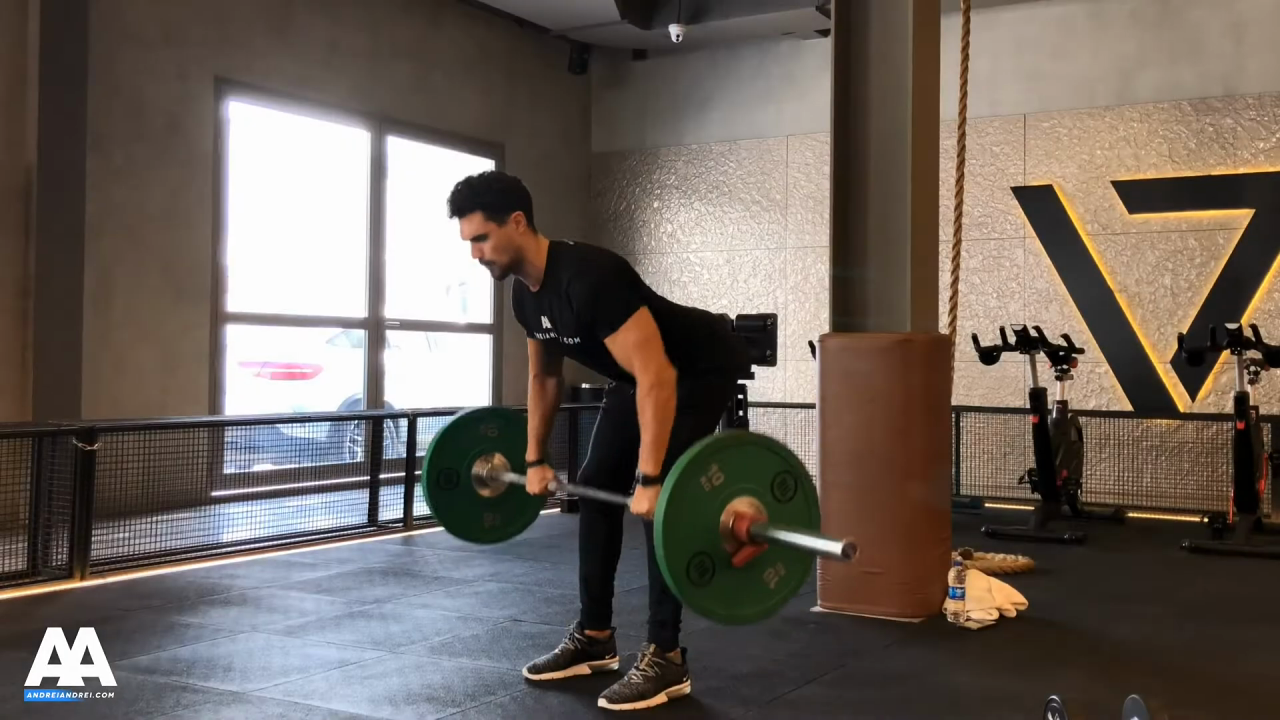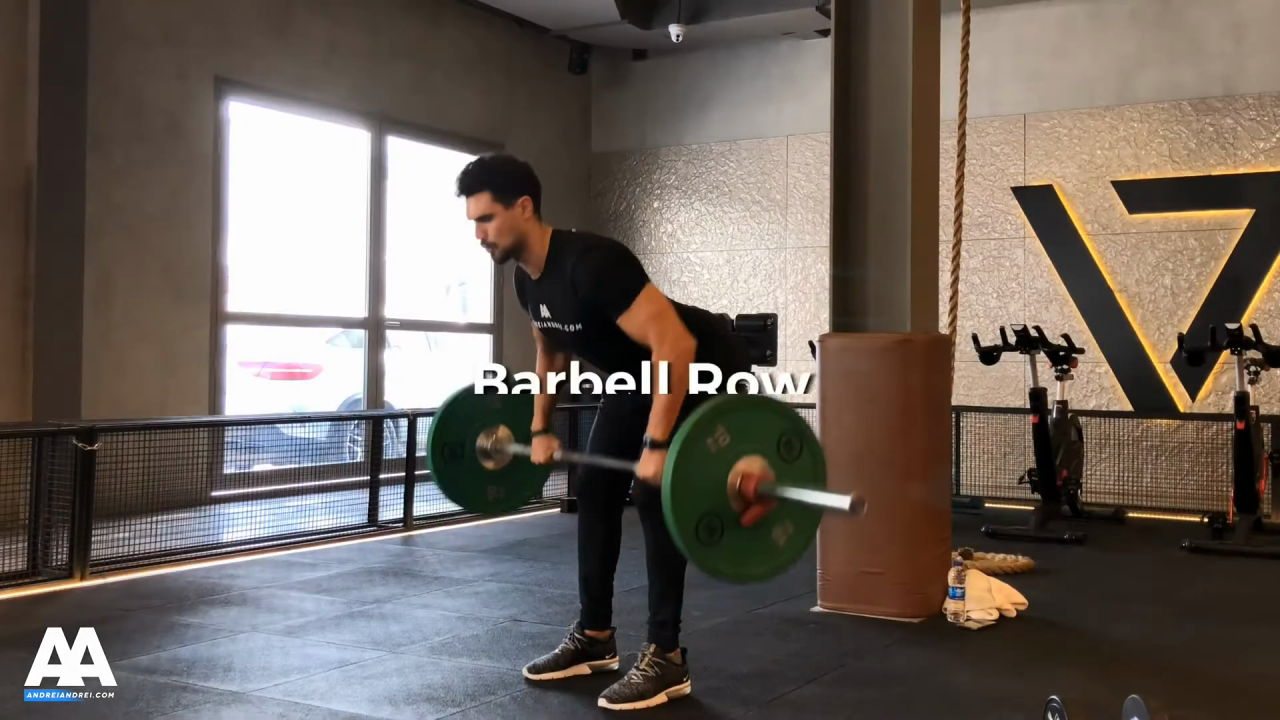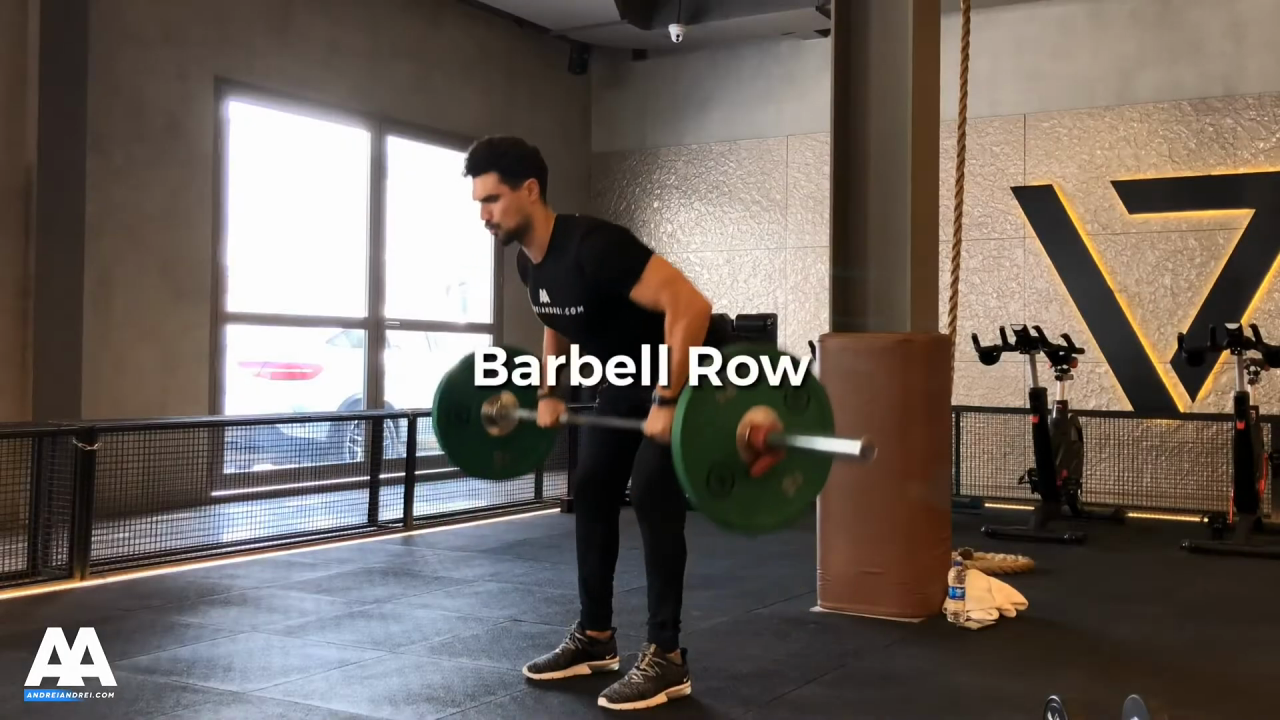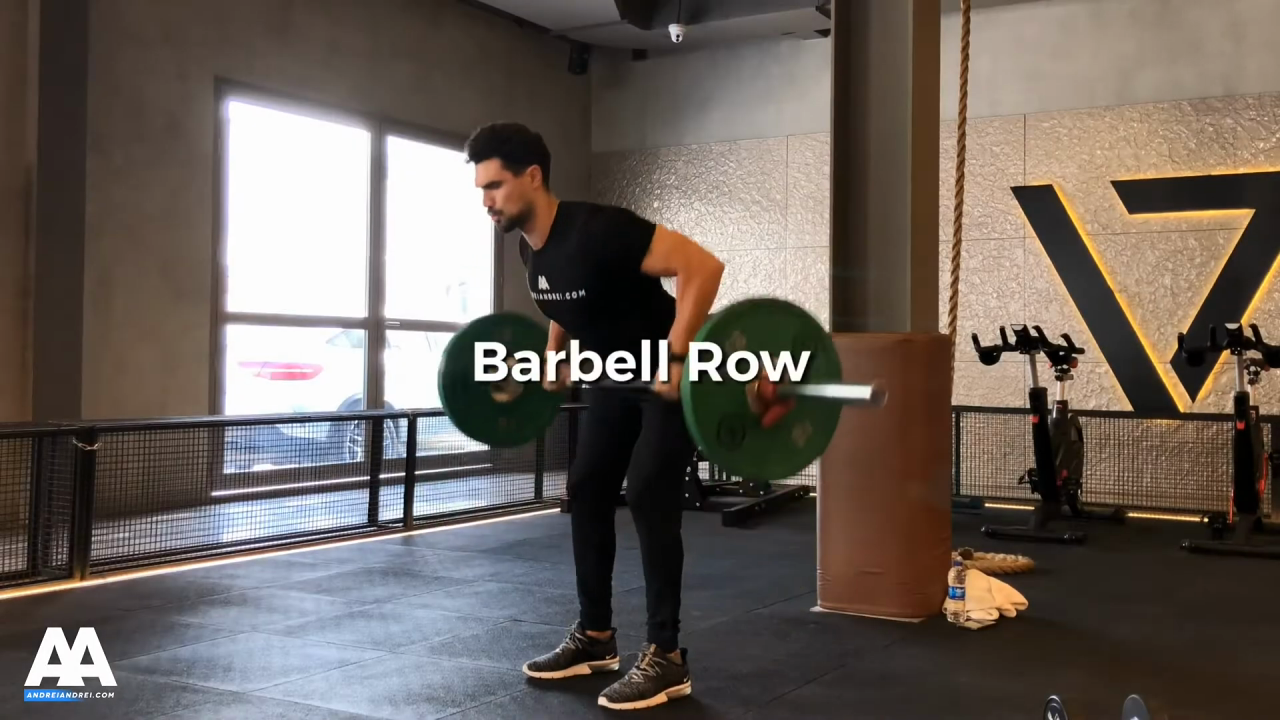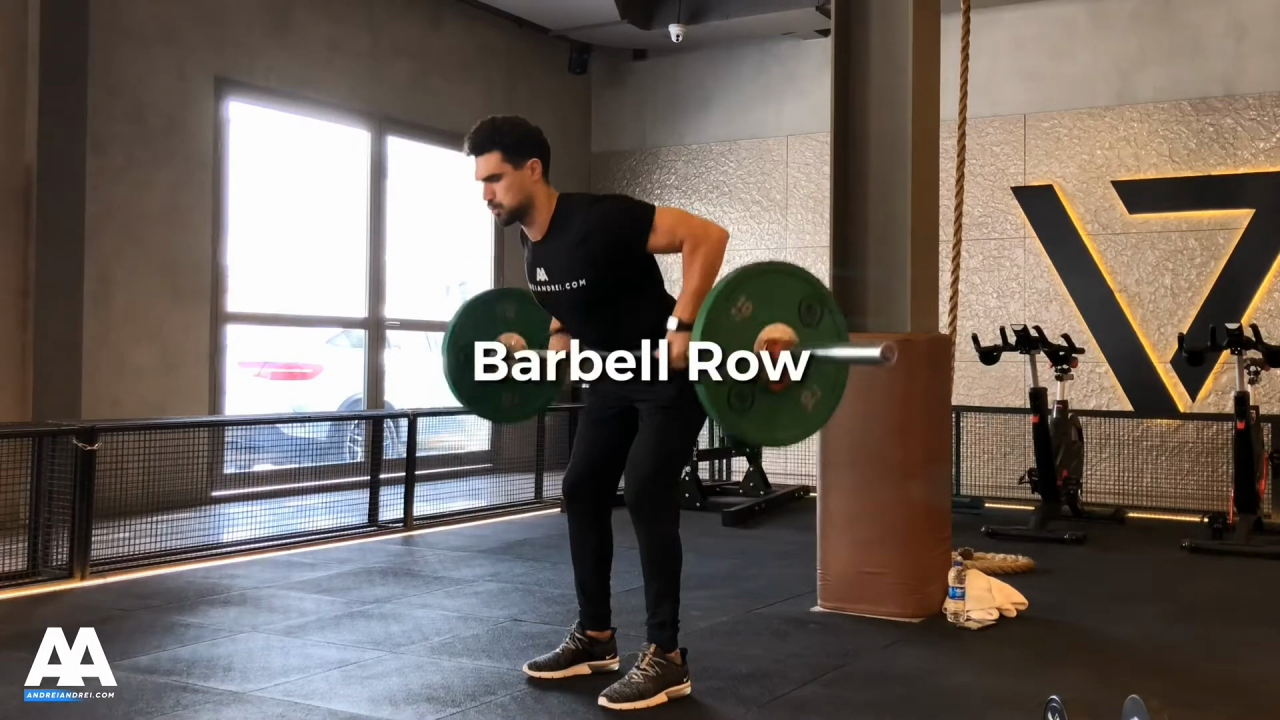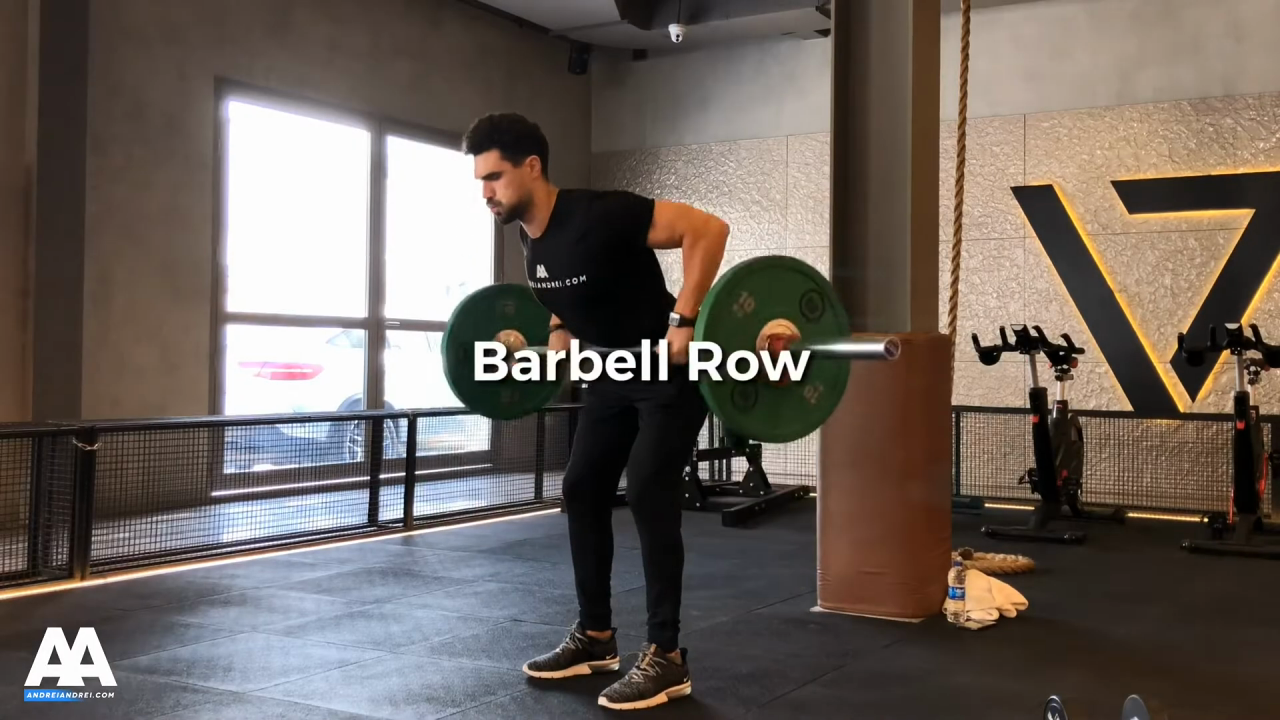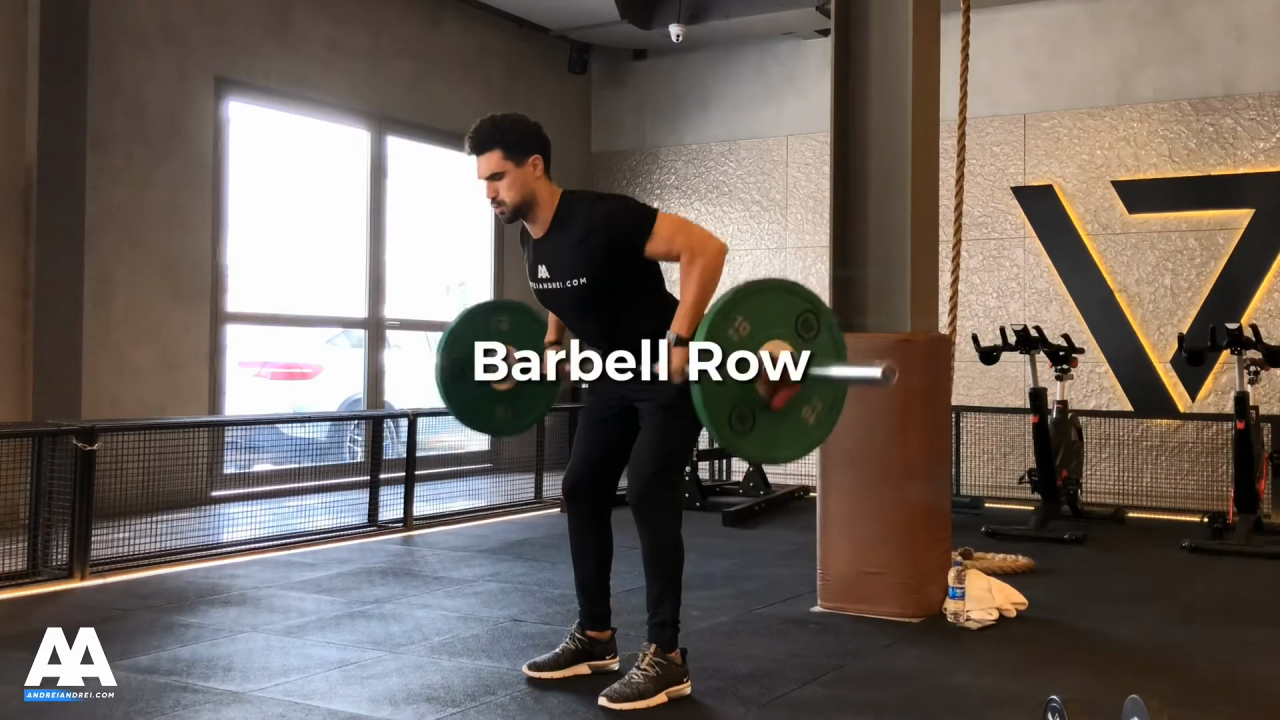
dt=0.1s
person 1, frame 1
left shoulder: (590, 277)
right shoulder: (526, 295)
left elbow: (657, 378)
right elbow: (544, 377)
left wrist: (650, 480)
right wrist: (535, 459)
left hip: (699, 369)
right hip: (638, 370)
left knee: (657, 499)
right knee: (596, 488)
left ankle: (665, 658)
right ankle: (594, 637)
person 1, frame 2
left shoulder: (590, 265)
right shoulder: (527, 280)
left elbow: (674, 347)
right elbow: (550, 354)
left wrist: (659, 447)
right wrist: (541, 429)
left hip: (695, 369)
right hip: (631, 372)
left knee: (653, 495)
right knee: (592, 488)
left ankle: (666, 658)
right ankle: (594, 636)
person 1, frame 3
left shoulder: (594, 247)
right shoulder: (528, 264)
left elbow: (689, 307)
left wrist: (668, 403)
right wrist: (550, 395)
left hip: (690, 362)
right hip: (630, 368)
left knee: (653, 493)
right knee: (590, 489)
left ankle: (666, 659)
right ankle: (595, 637)
person 1, frame 4
left shoulder: (596, 230)
right shoulder: (532, 247)
left elbow: (701, 267)
left wrist: (676, 355)
right wrist: (555, 353)
left hip: (673, 370)
left knee: (649, 494)
right knee: (586, 489)
left ankle: (665, 658)
right ankle: (594, 636)
person 1, frame 5
left shoulder: (597, 219)
right shoulder: (532, 240)
left elbow: (708, 237)
left wrist: (682, 328)
right wrist: (559, 334)
left hip: (673, 368)
right hip: (615, 371)
left knee: (646, 493)
right knee: (582, 489)
left ankle: (665, 657)
right ankle: (594, 636)
person 1, frame 6
left shoulder: (599, 215)
right shoulder: (531, 236)
left elbow: (709, 230)
left wrist: (683, 320)
right wrist: (559, 329)
left hip: (672, 369)
right hip: (614, 370)
left knee: (648, 495)
right knee: (582, 490)
left ankle: (666, 658)
right ankle: (595, 637)
person 1, frame 7
left shoulder: (601, 217)
right shoulder: (531, 237)
left elbow: (706, 248)
left wrist: (680, 340)
right wrist: (553, 341)
left hip: (672, 371)
right hip: (614, 370)
left knee: (648, 495)
right knee: (581, 490)
left ankle: (665, 657)
right ankle: (594, 636)
